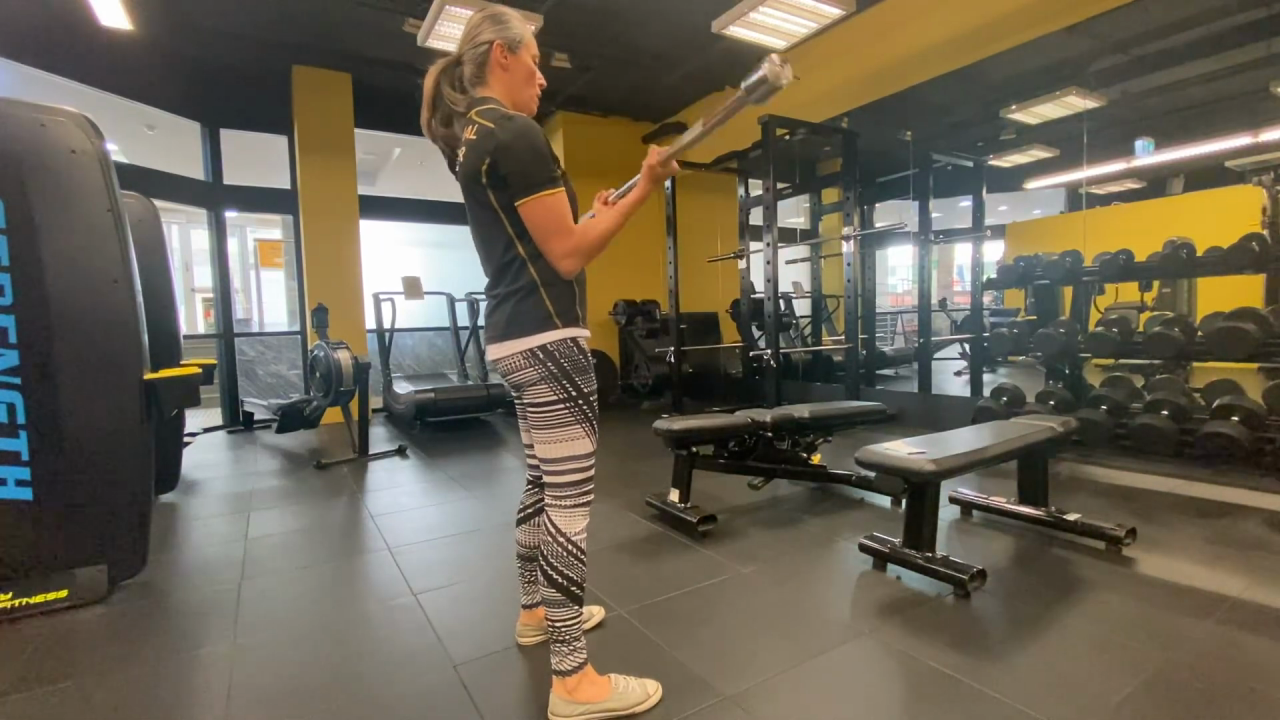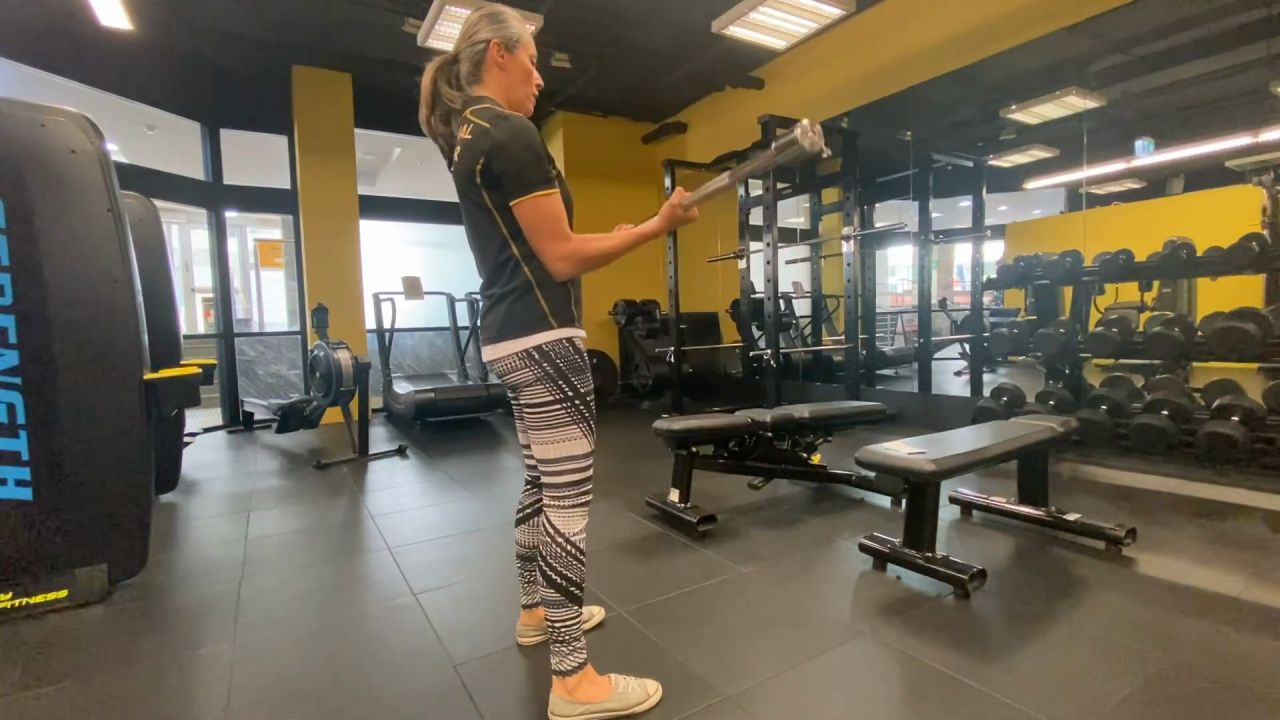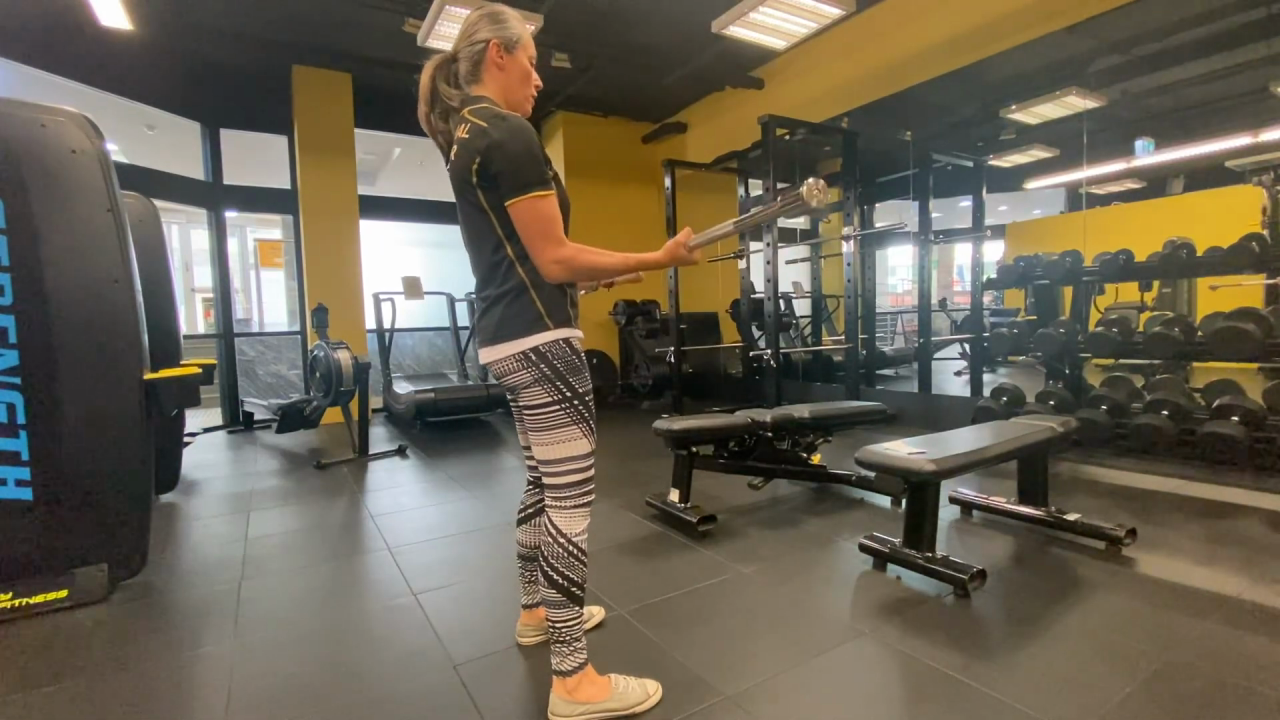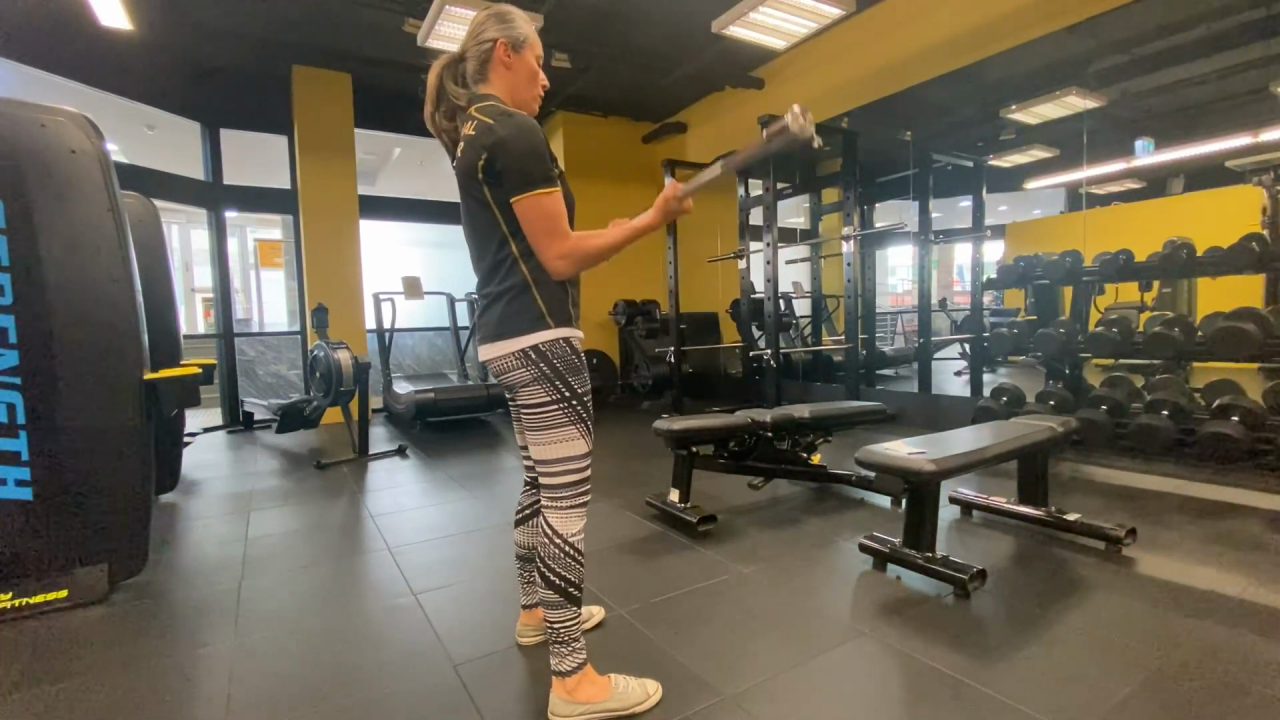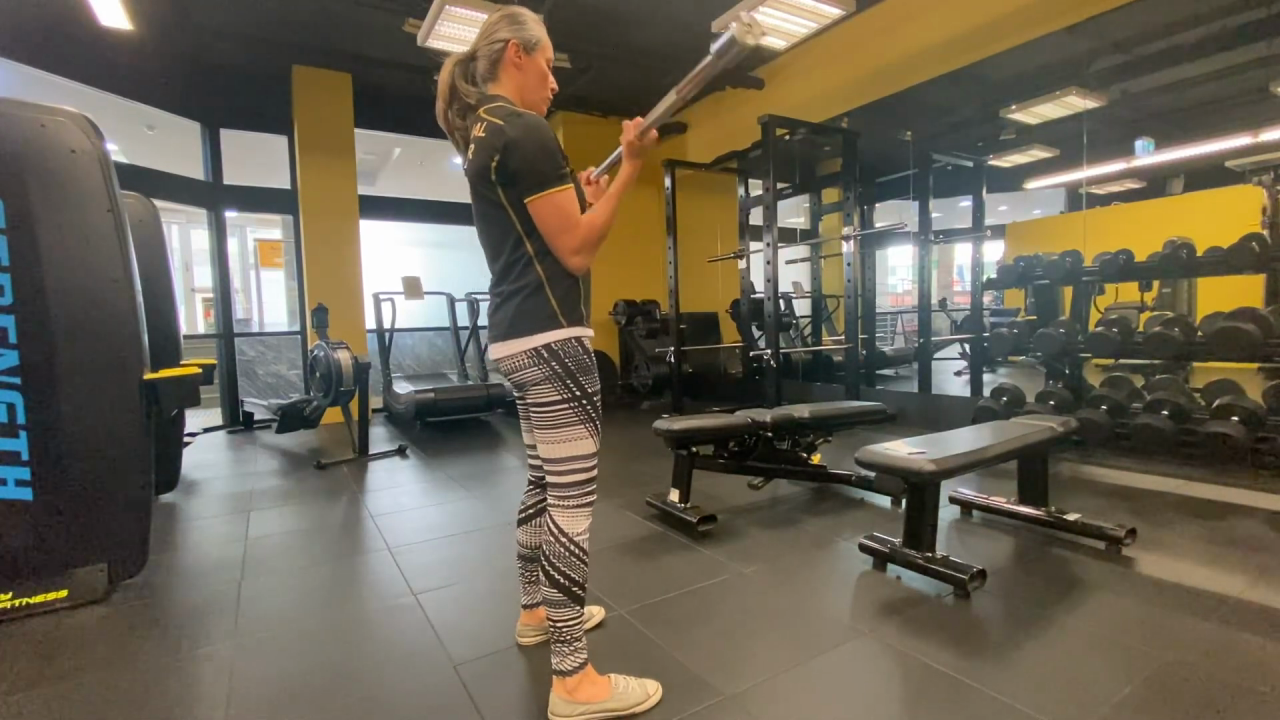
dt=0.2s
person 1, frame 1
left shoulder: (471, 138)
right shoulder: (516, 135)
right elbow: (566, 255)
left wrist: (593, 215)
right wrist: (642, 190)
left hip: (513, 334)
right hip: (546, 337)
left knee: (542, 481)
right knee: (569, 496)
left ankle: (535, 609)
person 1, frame 2
left shoulder: (469, 136)
right shoulder: (512, 135)
right elbow: (560, 257)
left wrist: (607, 242)
right wrist: (655, 226)
left hip: (509, 334)
right hip: (542, 338)
left knee: (541, 482)
right knee: (567, 497)
left ankle: (535, 610)
person 1, frame 3
left shoulder: (466, 136)
right shoulder: (509, 135)
right elbow: (554, 261)
left wrist: (605, 267)
right wrist: (655, 259)
left hip: (505, 336)
right hip: (538, 338)
left knee: (543, 483)
right knee: (570, 497)
left ankle: (535, 611)
person 1, frame 4
left shoulder: (472, 135)
right shoulder: (516, 132)
right elbow: (558, 258)
left wrist: (587, 233)
right wrist: (650, 220)
left hip: (506, 335)
right hip: (539, 338)
left knee: (540, 481)
right knee: (566, 496)
left ankle: (535, 611)
person 1, frame 5
left shoulder: (483, 135)
right shoulder: (526, 131)
right elbow: (576, 253)
left wrist: (578, 190)
right wrist: (629, 171)
left hip: (517, 333)
right hip: (550, 336)
left knee: (544, 479)
right knee: (572, 496)
left ankle: (536, 610)
